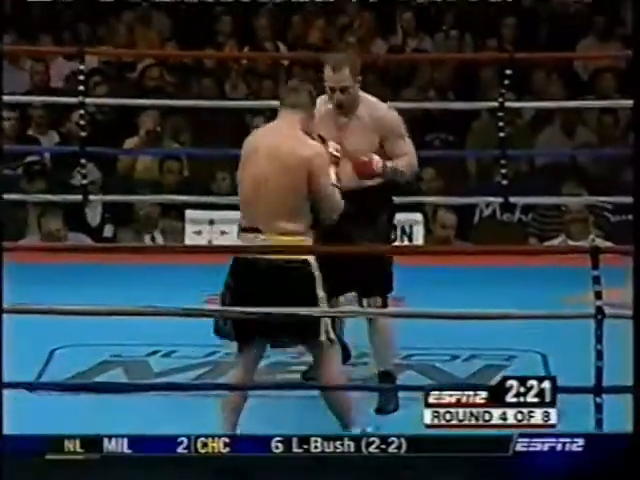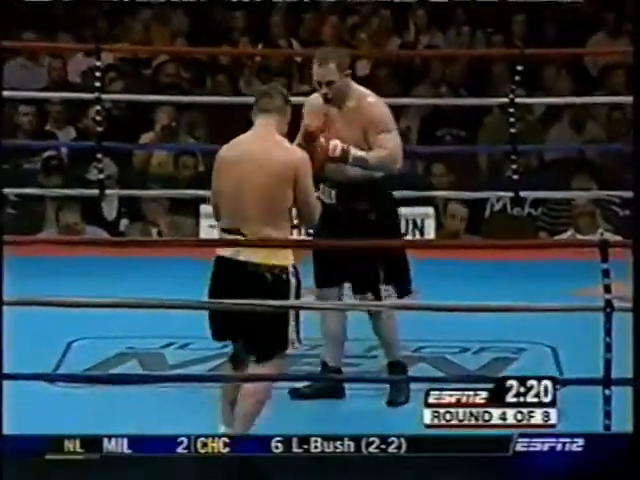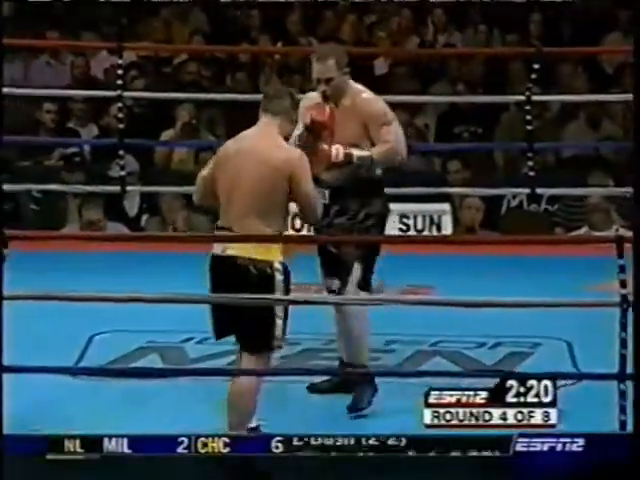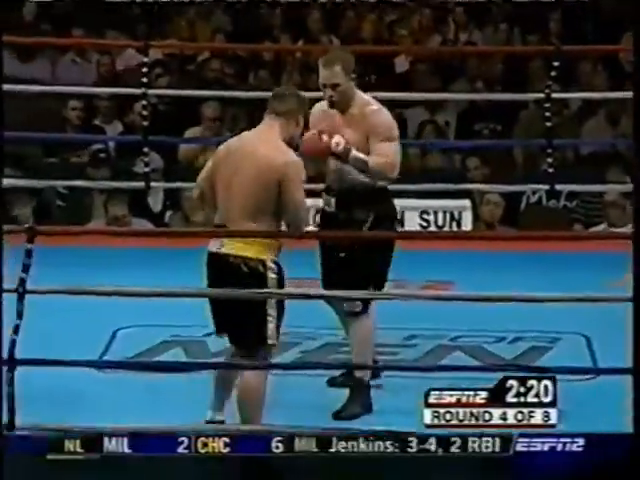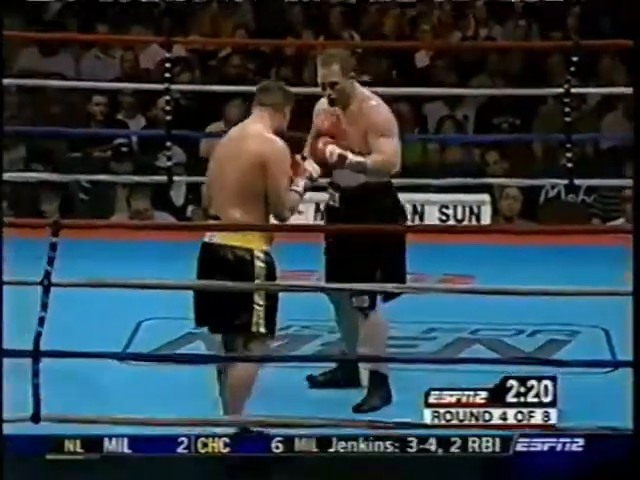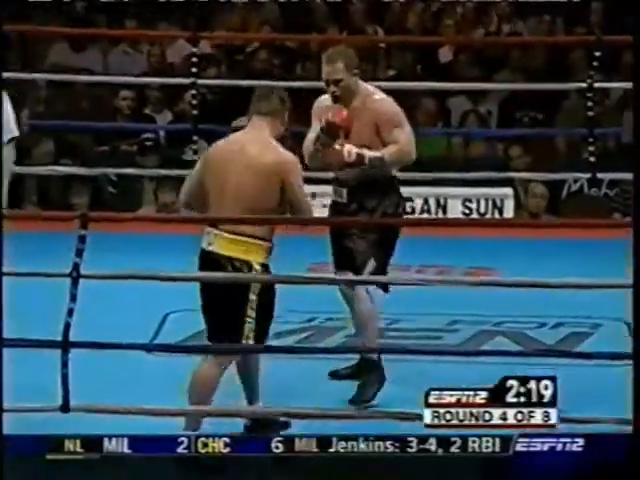
dt=0.3s
person 1, frame 1
left shoulder: (383, 116)
right shoulder: (312, 113)
left elbow: (409, 163)
left wrist: (384, 169)
left hip: (370, 209)
left knee: (374, 300)
right knee: (322, 291)
left ankle: (387, 380)
person 1, frame 2
left shoulder: (372, 108)
right shoulder: (313, 106)
left elbow: (392, 159)
left wrist: (347, 153)
right wrist: (306, 142)
left hip: (368, 203)
right hip: (332, 201)
left knee: (374, 295)
right knee: (326, 291)
left ankle: (396, 368)
right ankle: (332, 375)
person 1, frame 3
left shoulder: (369, 105)
right shoulder: (309, 103)
left elbow: (397, 150)
left wrist: (352, 155)
right wrist: (306, 134)
left hip: (362, 201)
right hip: (329, 198)
left knee: (344, 288)
right knee: (338, 289)
left ankle: (363, 374)
right ankle: (348, 368)
person 1, frame 4
left shoulder: (376, 116)
right shoulder: (319, 112)
left elbow: (390, 169)
left wrist: (348, 154)
left hip: (368, 211)
right hip: (334, 206)
left knee: (358, 302)
right knee: (335, 292)
left ankle: (360, 389)
right ankle: (366, 361)
person 1, frame 5
left shoulder: (375, 111)
right shoulder: (323, 108)
left elbow: (390, 164)
right elbow: (315, 159)
left wrist: (345, 158)
right wrist: (316, 149)
left hip: (373, 206)
right hip: (340, 202)
left knee: (366, 299)
right knee: (338, 290)
left ankle: (379, 382)
right ankle: (348, 366)
person 1, frame 6
left shoulder: (381, 106)
right shoulder: (323, 105)
left elbow: (407, 152)
right elbow: (311, 160)
left wrist: (363, 157)
right wrist: (323, 136)
left hip: (378, 198)
right hip: (343, 196)
left knee: (355, 283)
right knee: (351, 283)
left ankle: (371, 367)
right ankle: (365, 358)
person 2, frame 1
left shoulder: (250, 143)
right shoulder: (312, 151)
right elbow: (331, 212)
right wrist: (330, 176)
left hip: (247, 259)
right hip: (291, 261)
left knee: (248, 353)
right knee: (325, 352)
left ankle: (227, 435)
right ankle: (353, 434)
person 2, frame 2
left shoulder: (225, 153)
right shoulder: (294, 157)
left elbow: (217, 212)
right elbow: (311, 218)
left hip: (228, 261)
right hip: (270, 265)
left knee: (242, 353)
right knee: (269, 361)
left ankle: (228, 431)
right ankle: (236, 438)
person 2, frame 3
left shoulder: (227, 148)
right shoulder: (292, 157)
left elbow: (200, 197)
right elbow: (312, 215)
left hip: (223, 256)
right hip: (260, 261)
left knee: (249, 347)
right knee: (256, 357)
left ankle: (244, 426)
person 2, frame 4
left shoulder: (228, 146)
right shoulder: (286, 161)
left elbow: (200, 194)
right elbow: (297, 223)
right wrist: (295, 185)
left hip: (219, 254)
right hip: (254, 261)
left knee: (239, 346)
right knee: (256, 356)
left ankle: (215, 418)
person 2, frame 5
left shoulder: (226, 141)
right shoulder: (274, 147)
right elbow: (282, 211)
right wrist: (302, 179)
left hip: (214, 246)
right hip: (245, 252)
left knee: (231, 340)
right knee: (253, 345)
person 2, frame 6
left shoulder: (217, 149)
right shoulder: (284, 161)
left elbow: (188, 200)
right elbow: (305, 216)
left hip: (212, 252)
right hip: (245, 261)
left knee: (247, 337)
right knee: (221, 353)
left ankle: (257, 414)
right ankle: (189, 436)
